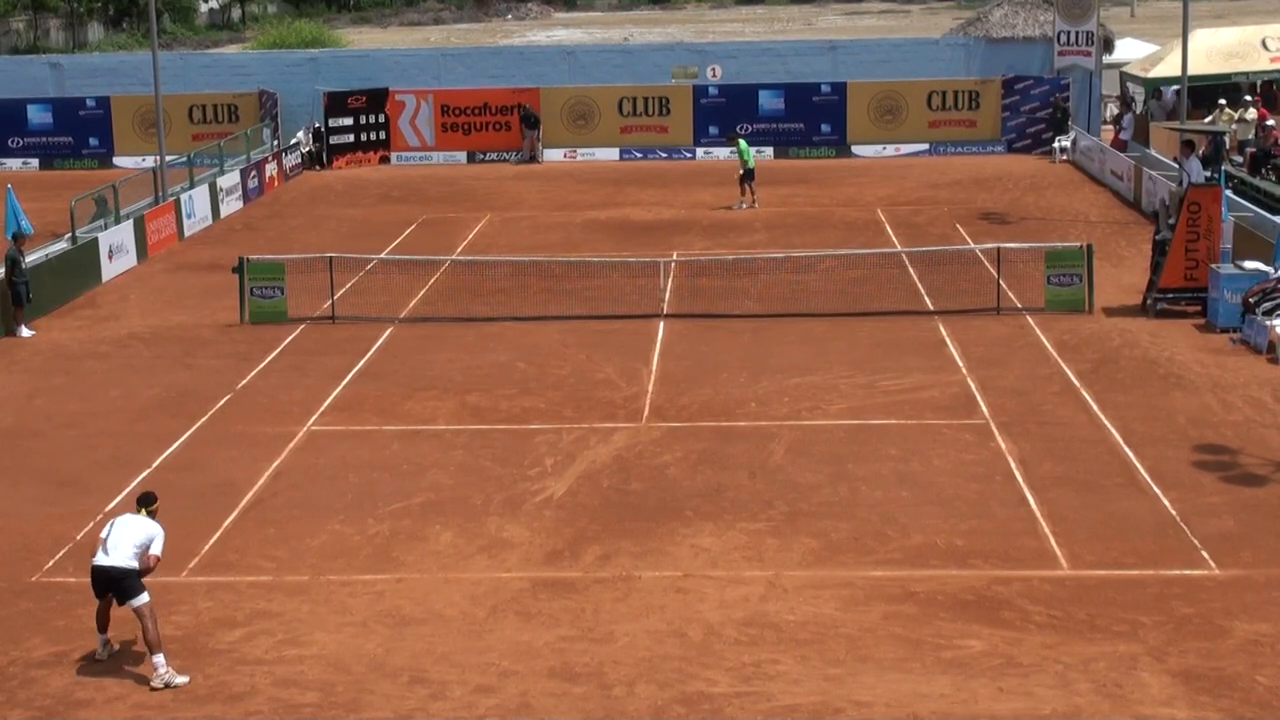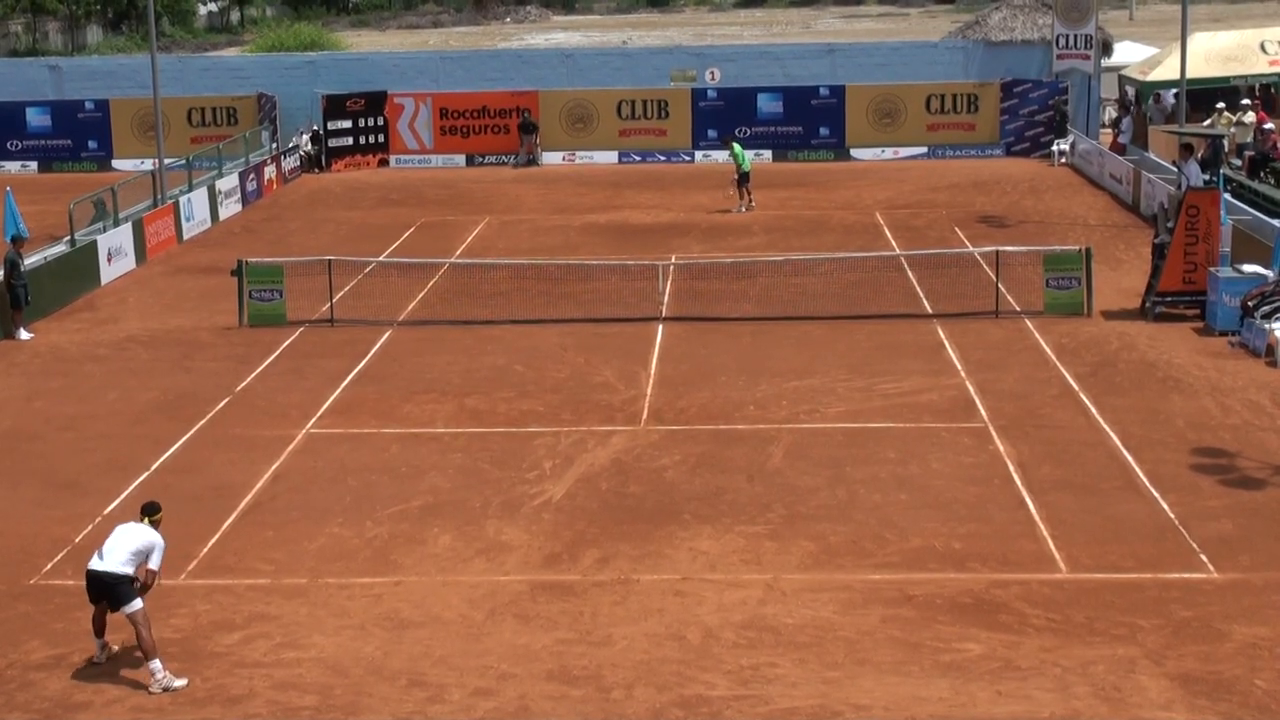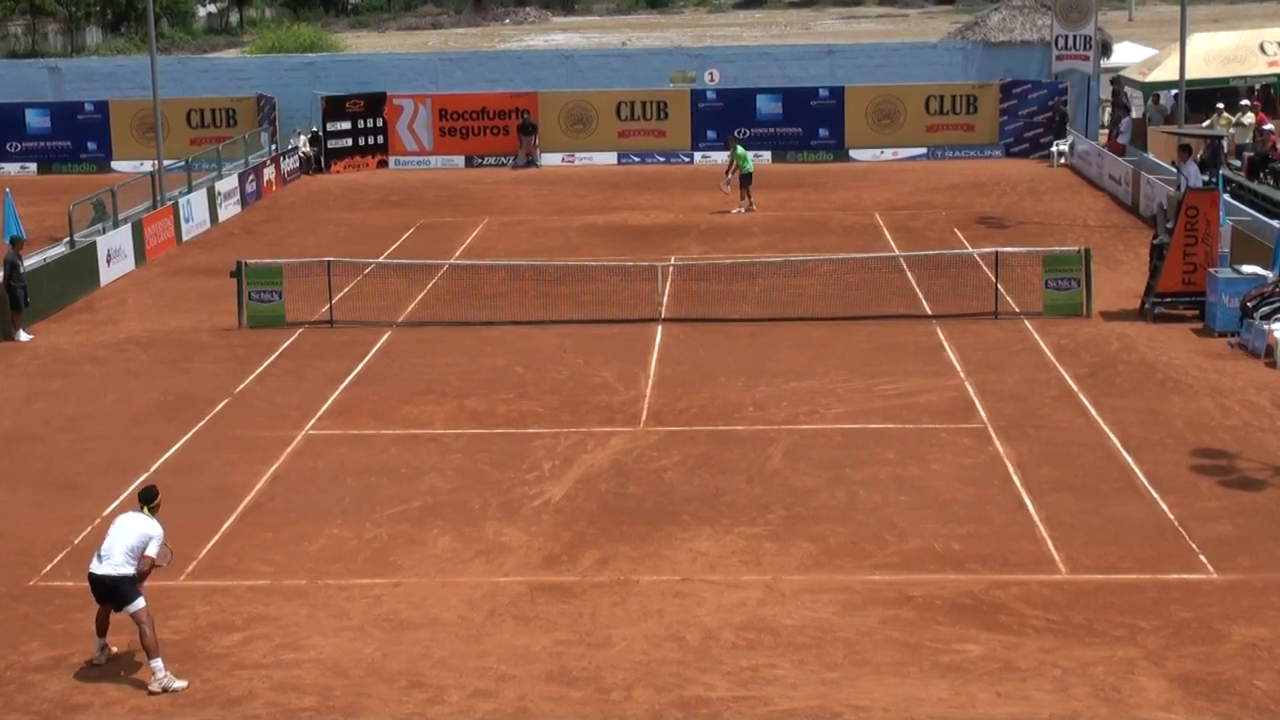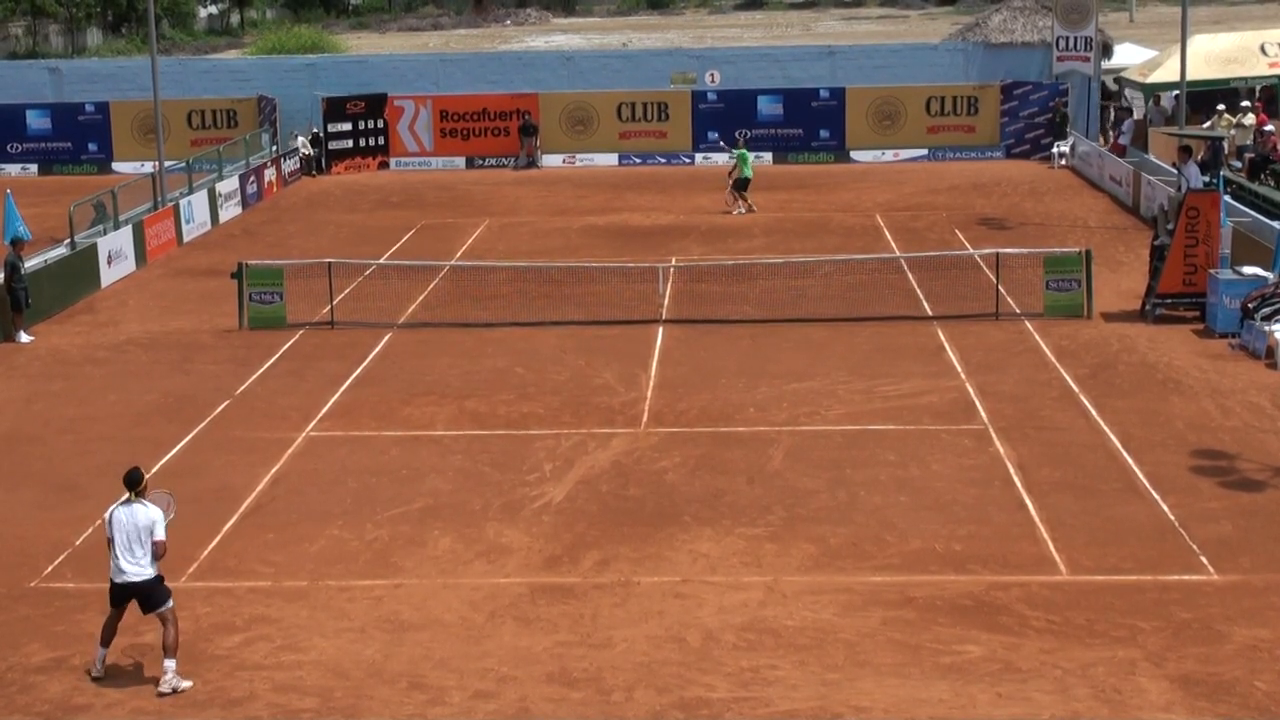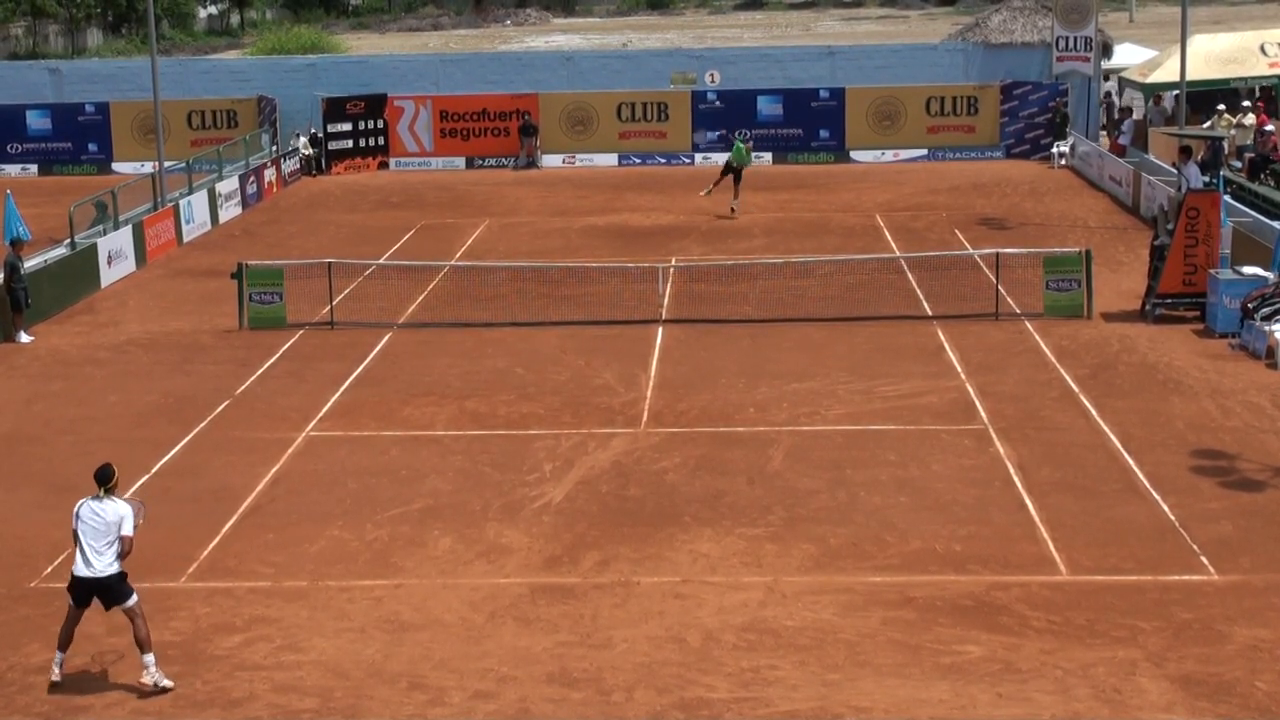
dt=1s
person 1, frame 1
left shoulder: (117, 520)
right shoulder: (157, 530)
left elbow: (96, 552)
right elbow: (151, 564)
right wrist: (135, 577)
left hip: (99, 567)
right hip: (123, 570)
left knee: (104, 602)
right knee: (148, 617)
left ankle: (103, 648)
right ankle: (161, 673)
person 1, frame 2
left shoulder: (122, 527)
right shoulder: (157, 540)
right elbow: (149, 580)
right wrist: (137, 595)
left hip: (93, 571)
right hip: (116, 576)
left knee: (100, 609)
right knee: (142, 624)
left ankle: (101, 651)
right ankle: (159, 678)
person 1, frame 3
left shoulder: (122, 518)
right shoulder: (155, 529)
right elbow: (145, 567)
right wrist: (137, 583)
left hip: (95, 572)
right hip: (118, 577)
left knee: (105, 608)
right knee: (145, 622)
left ankle: (101, 651)
right ankle: (159, 677)
person 1, frame 4
left shoulder: (113, 512)
right shoulder: (154, 513)
left elbow: (111, 546)
right elbow: (159, 552)
left hip: (119, 580)
right hip: (146, 579)
left knee: (113, 619)
right knee: (170, 623)
left ankle: (98, 667)
right ankle: (169, 678)
person 1, frame 5
left shoulder: (81, 506)
right shoulder: (124, 509)
left elbow: (76, 539)
right elbow: (127, 547)
left hip: (81, 575)
right hip: (110, 576)
left knee: (71, 621)
right knee: (138, 618)
left ankle: (56, 669)
right ankle: (150, 672)
